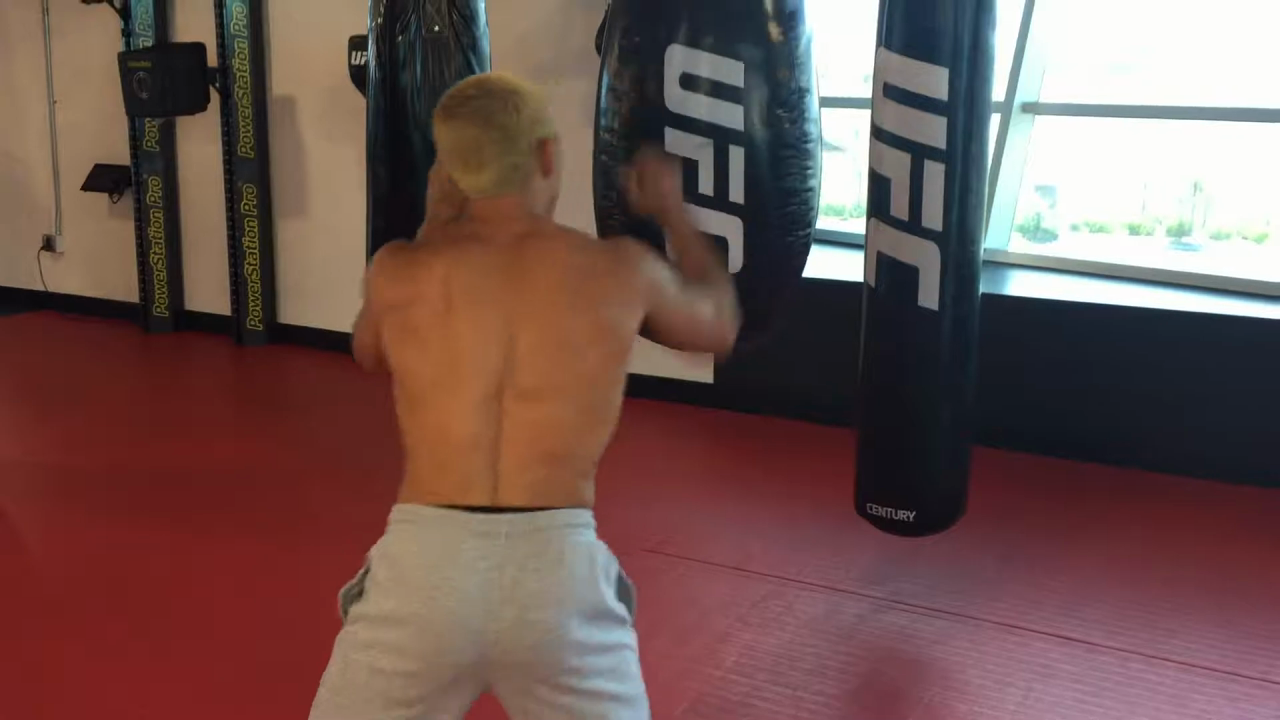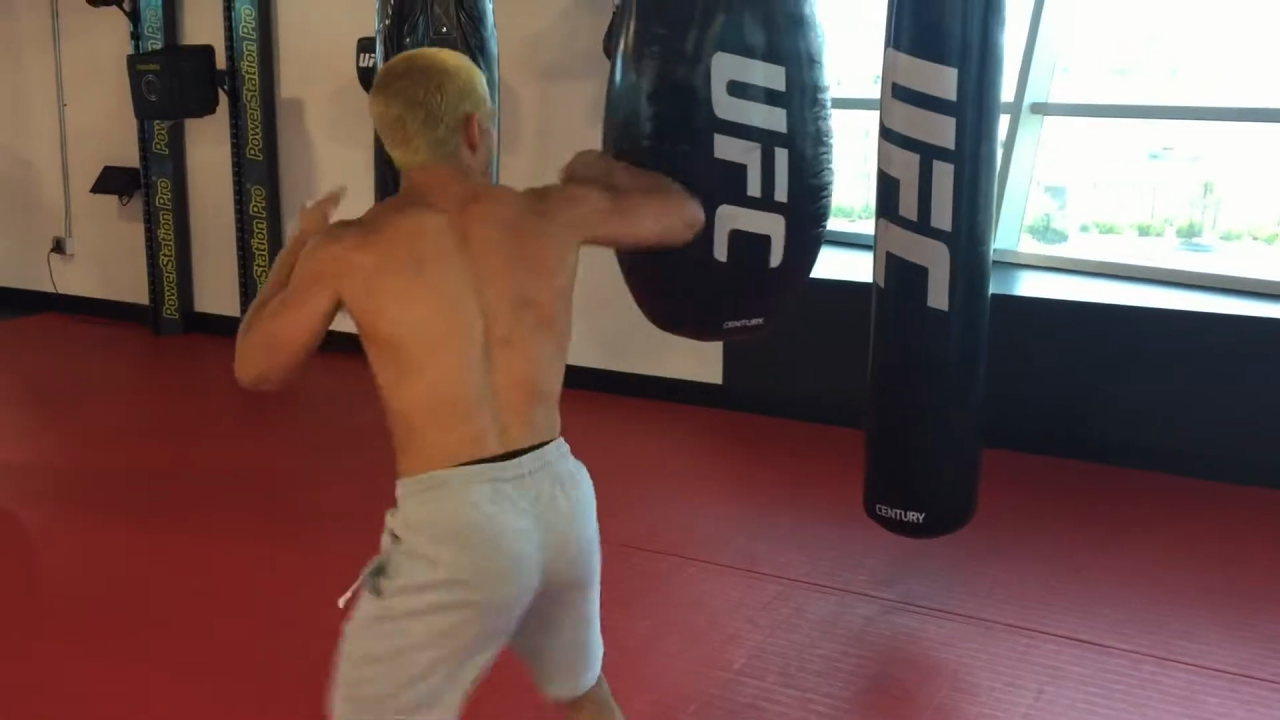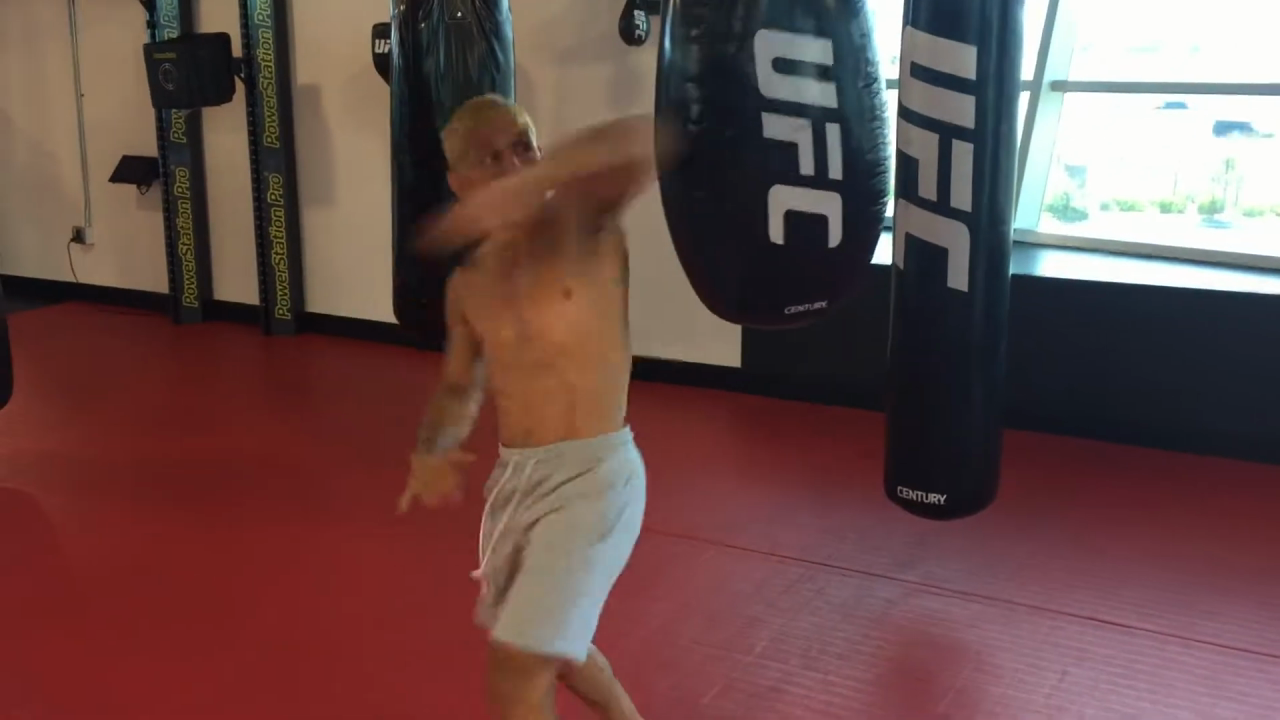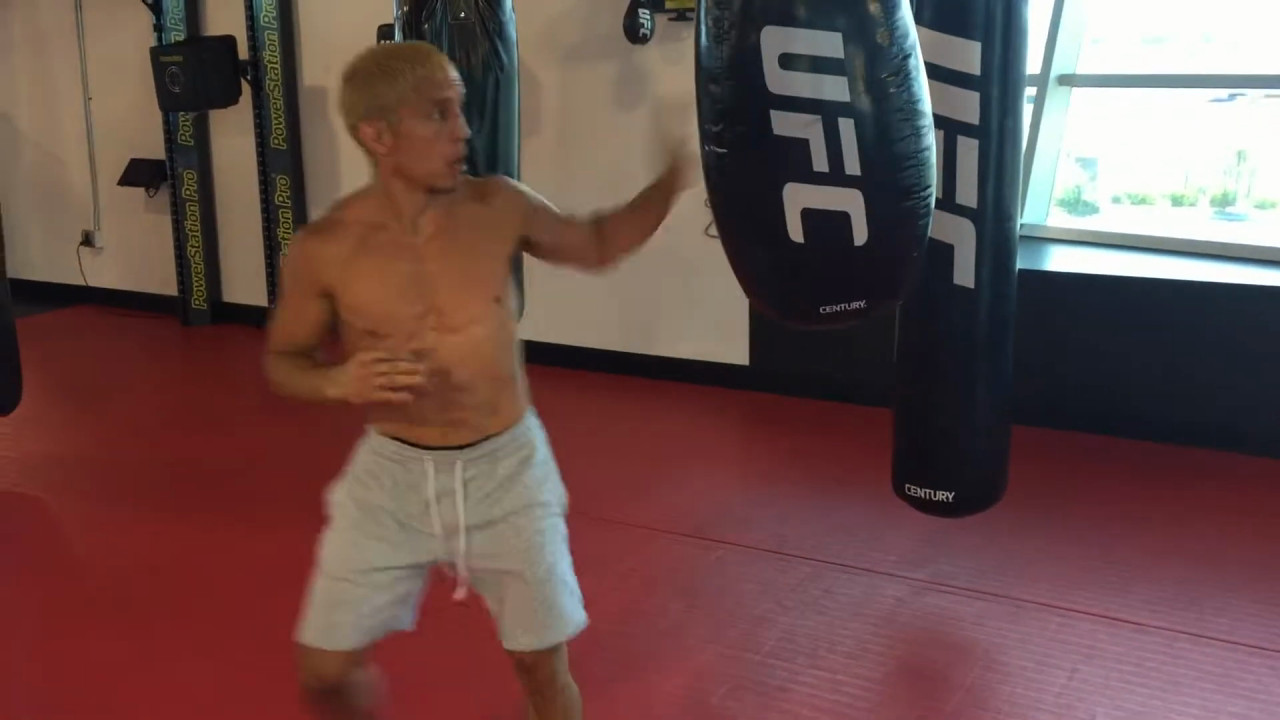
dt=0.5s
person 1, frame 1
left shoulder: (395, 274)
right shoulder: (618, 273)
right elbow: (717, 327)
left wrist: (433, 223)
right wrist: (673, 210)
left hip: (425, 566)
right hip: (557, 570)
person 1, frame 2
left shoulder: (347, 249)
right shoulder: (552, 214)
left elbow: (256, 368)
right elbow: (685, 216)
left wrist: (298, 247)
right wrist: (602, 171)
left hip: (450, 526)
right hip: (556, 503)
person 1, frame 3
left shoulder: (588, 213)
right shoulder: (468, 280)
left elbow: (636, 138)
right elbow: (457, 396)
left wrist: (521, 192)
right wrist: (432, 452)
left hip: (593, 478)
right hip: (514, 480)
right knee: (549, 642)
person 1, frame 4
left shoulder: (497, 205)
right shoulder: (325, 247)
left elbow: (599, 245)
right elbow: (282, 362)
left wrist: (670, 182)
right wrist: (339, 381)
left hip: (509, 464)
right hip: (394, 474)
left knee: (540, 662)
